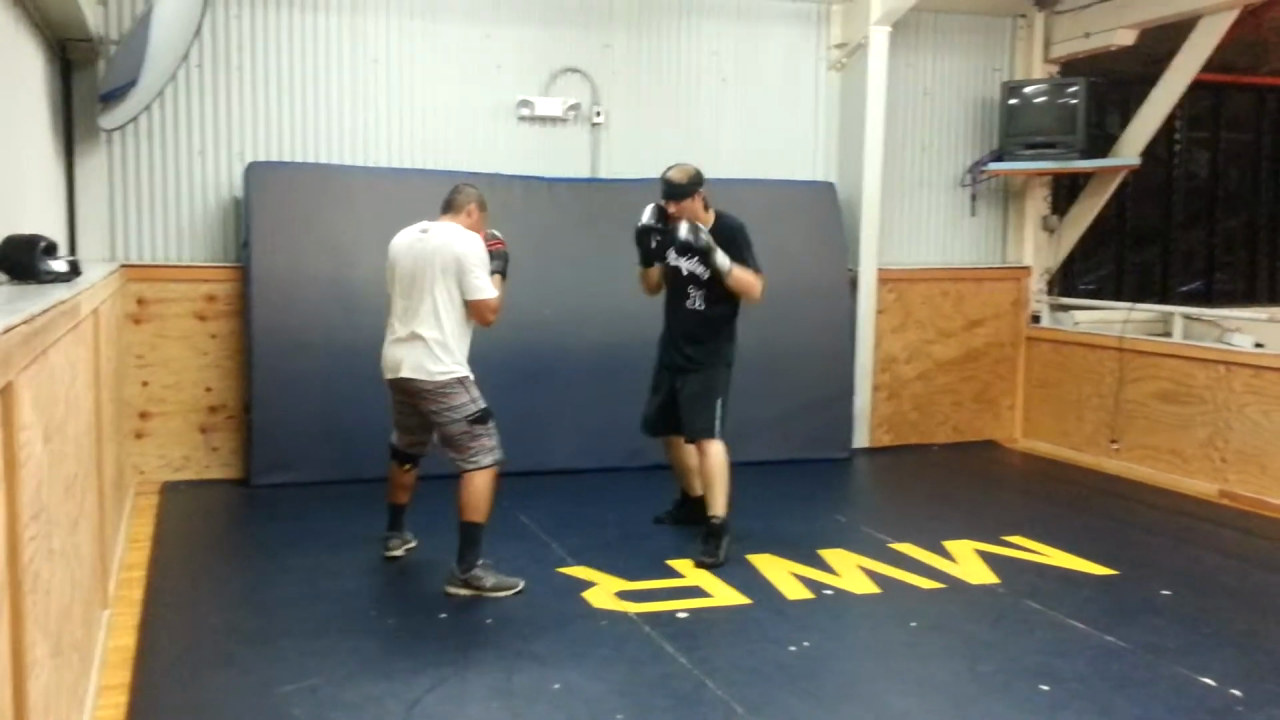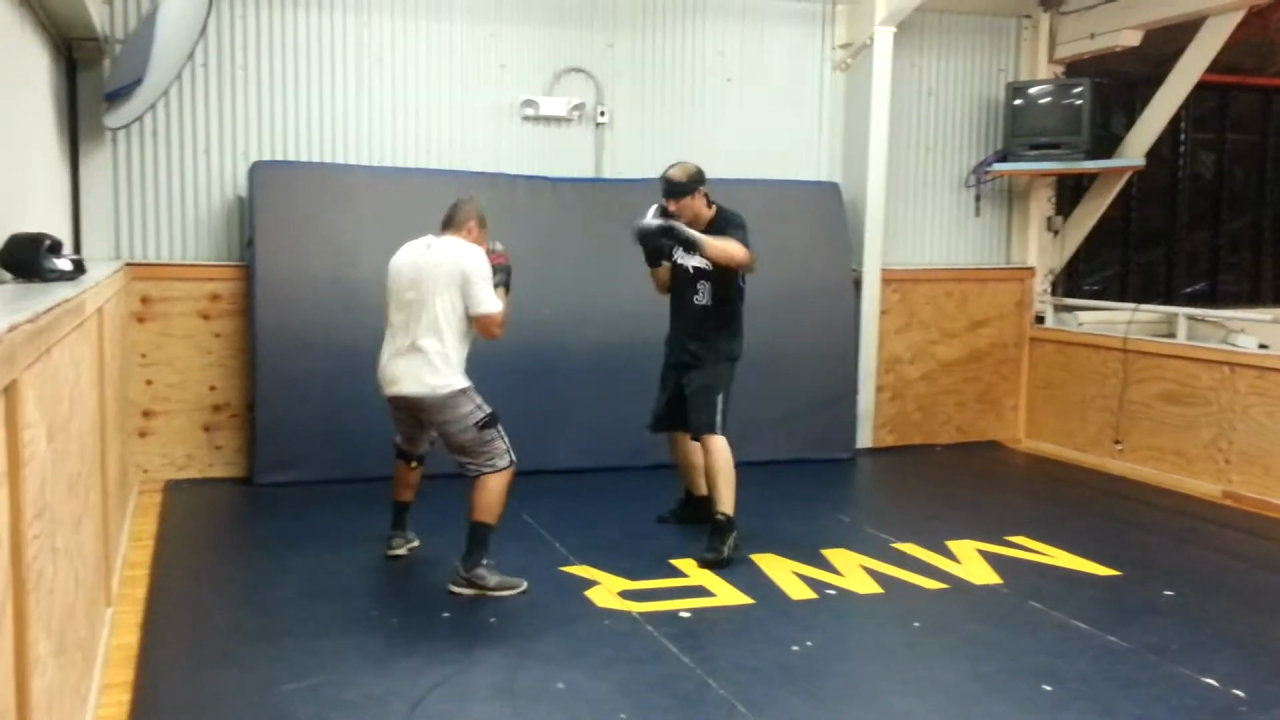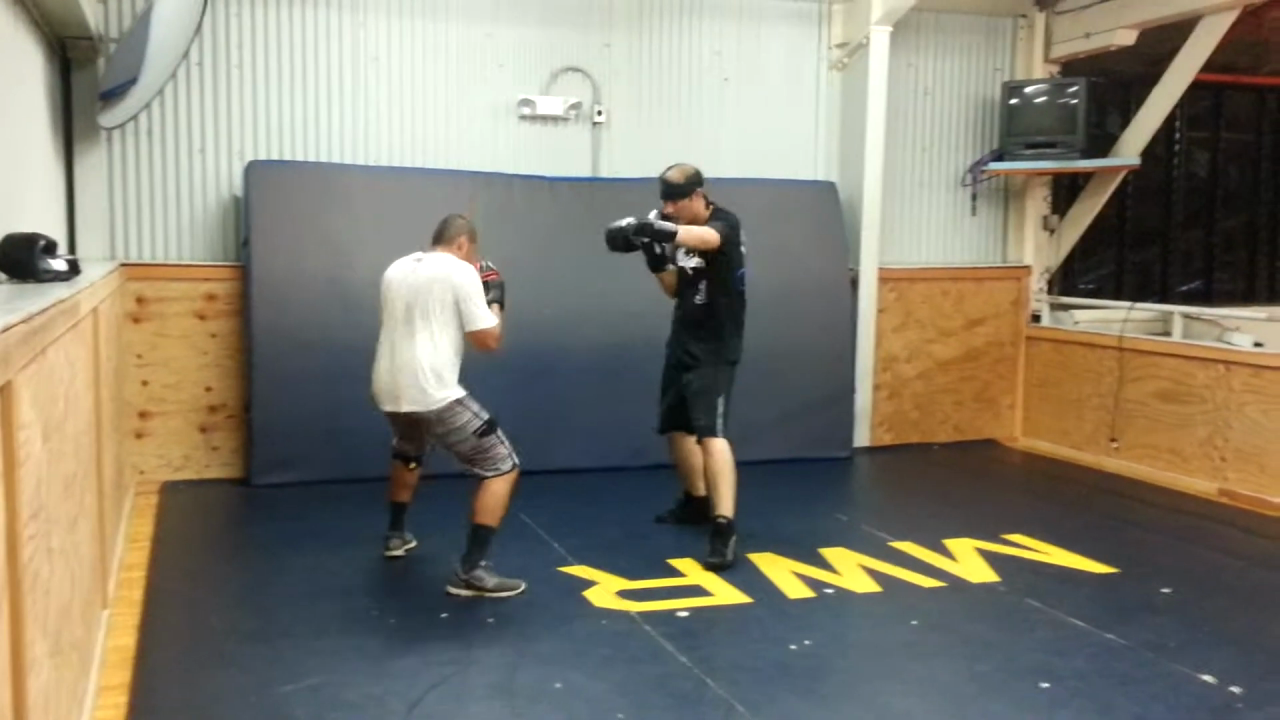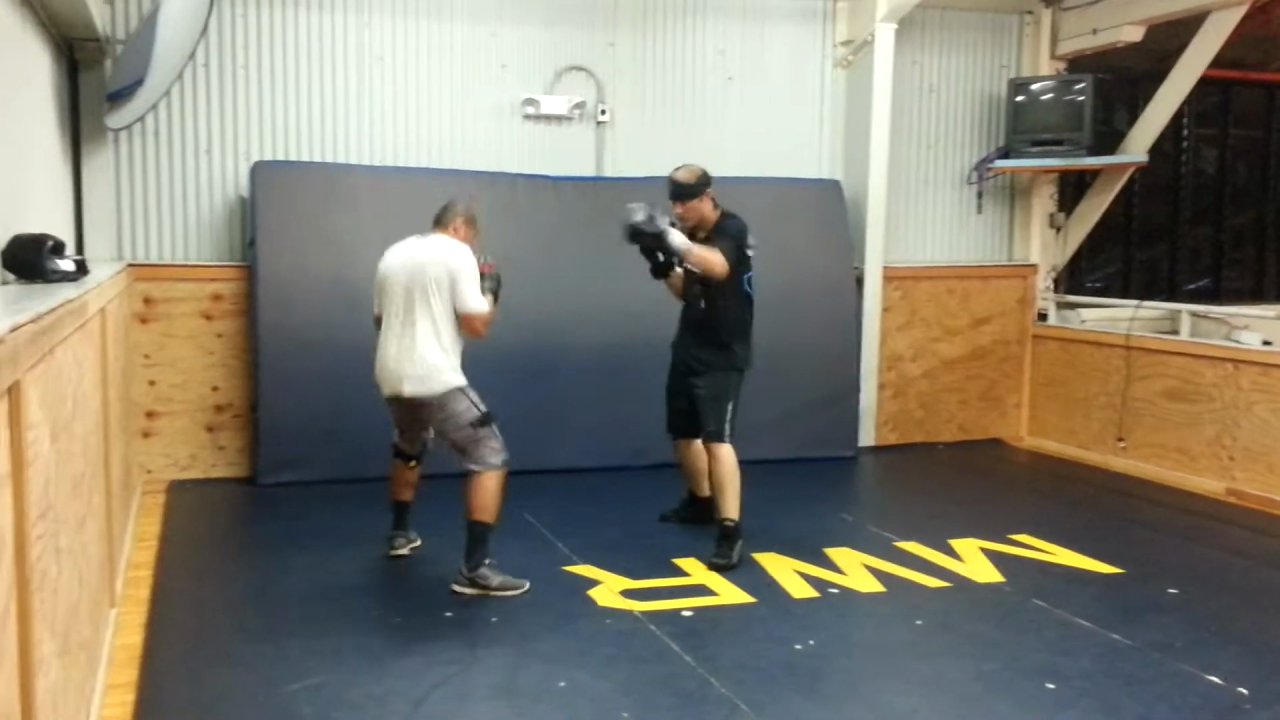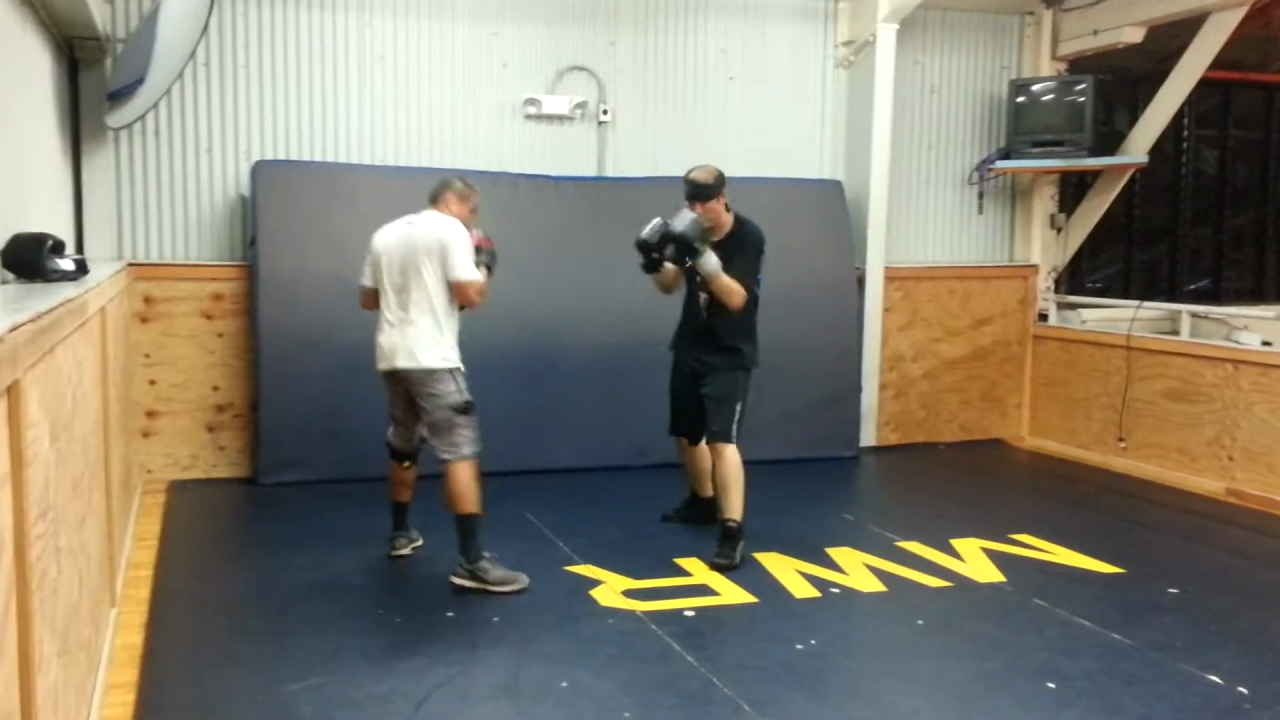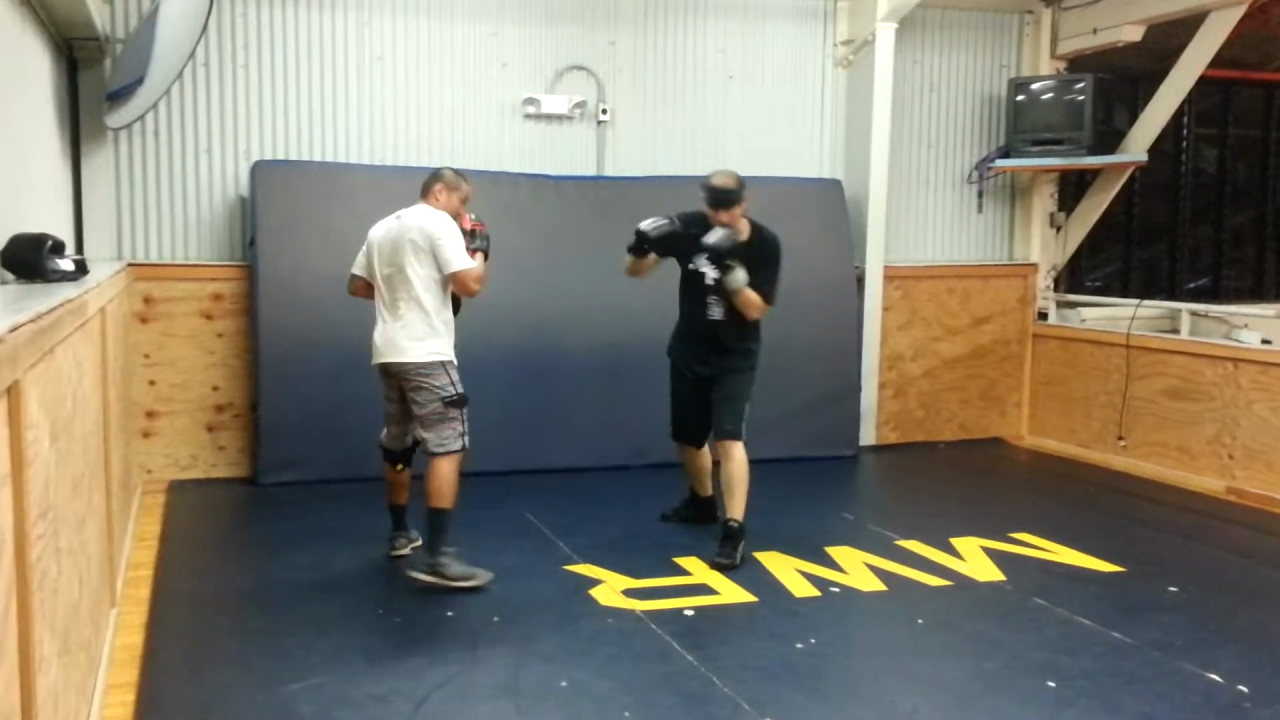
dt=0.1s
person 1, frame 1
left shoulder: (401, 239)
right shoulder: (467, 243)
right elbow: (487, 314)
right wrist: (497, 271)
left hip: (398, 366)
right hip: (440, 372)
left knee: (405, 451)
right knee: (482, 462)
left ankle: (395, 534)
right ankle: (468, 569)
person 1, frame 2
left shoulder: (403, 255)
right shoulder: (471, 259)
right elbow: (491, 327)
right wrist: (500, 285)
left hip: (394, 380)
right hip: (439, 384)
left knee: (411, 451)
right knee: (498, 463)
left ankle: (399, 533)
right ankle: (472, 569)
person 1, frame 3
left shoulder: (395, 271)
right shoulder: (461, 274)
right elbow: (488, 341)
right wrist: (495, 301)
left hip: (389, 391)
right hip: (433, 395)
left knee: (408, 452)
right knee: (502, 468)
left ankle: (396, 534)
right ankle: (471, 570)
person 1, frame 4
left shoulder: (392, 256)
right shoulder: (457, 256)
right elbow: (477, 325)
right wrist: (490, 293)
left hip: (393, 378)
right hip: (438, 381)
left knee: (408, 448)
right knee: (488, 464)
left ankle: (400, 533)
right ankle: (475, 568)
person 1, frame 5
left shoulder: (386, 234)
right shoulder: (450, 230)
left elbow: (368, 298)
right elbow: (470, 295)
right wrist: (483, 265)
left hip: (391, 357)
right hip: (431, 360)
left knee: (403, 447)
right knee: (460, 453)
left ankle: (400, 533)
right ankle: (473, 561)
person 1, frame 6
left shoulder: (383, 228)
right shoulder: (437, 223)
left elbow: (357, 284)
right elbow: (470, 283)
right wrist: (479, 250)
left hip: (389, 352)
right hip: (427, 354)
left knee: (398, 449)
right knee: (447, 448)
left ankle: (400, 532)
right ankle: (437, 554)
person 2, frame 1
left shoulder: (730, 229)
right shoulder: (667, 227)
left elbow: (753, 290)
right elbow: (652, 288)
left wrist: (712, 253)
right wrist: (647, 252)
left hip: (710, 354)
right hip: (672, 349)
left knee: (706, 436)
right knee: (668, 430)
left ankle: (717, 528)
right ankle: (693, 501)
person 2, frame 2
left shoulder: (728, 222)
right shoulder: (677, 226)
left elbow: (741, 256)
left wrist: (687, 235)
right wrist: (655, 254)
left hip: (716, 347)
right hip: (681, 344)
left knee: (711, 432)
right knee: (676, 427)
left ankle: (723, 526)
right ankle: (698, 501)
person 2, frame 3
left shoulder: (723, 223)
right shoulder: (673, 230)
left elbow: (706, 241)
left wrist: (655, 229)
right wrist: (655, 256)
left hip: (714, 349)
right hip: (681, 345)
left knee: (710, 434)
right knee: (676, 429)
left ankle: (724, 529)
right ankle: (696, 501)
person 2, frame 4
left shoulder: (732, 228)
right shoulder: (683, 229)
left elbow: (715, 267)
left wrist: (664, 231)
right wrist: (658, 256)
left hip: (723, 355)
right hip: (688, 348)
left knee: (716, 439)
right knee: (682, 433)
left ankle: (730, 531)
right ankle: (701, 502)
person 2, frame 5
left shoulder: (748, 235)
left elbow: (735, 299)
right elbow: (669, 285)
left wrist: (702, 255)
right wrist: (653, 261)
left hip: (729, 357)
right hip: (689, 349)
left knee: (723, 440)
right knee: (685, 434)
left ankle: (733, 530)
right ankle: (704, 501)
person 2, frame 6
left shoulder: (765, 244)
right shoulder: (689, 226)
left elbow: (755, 312)
right elbow: (636, 270)
left wrist: (733, 267)
right wrist: (641, 247)
left hip: (734, 360)
right hip: (688, 354)
left knee: (729, 439)
right knee: (688, 438)
left ankle: (734, 531)
right ankle: (702, 502)
